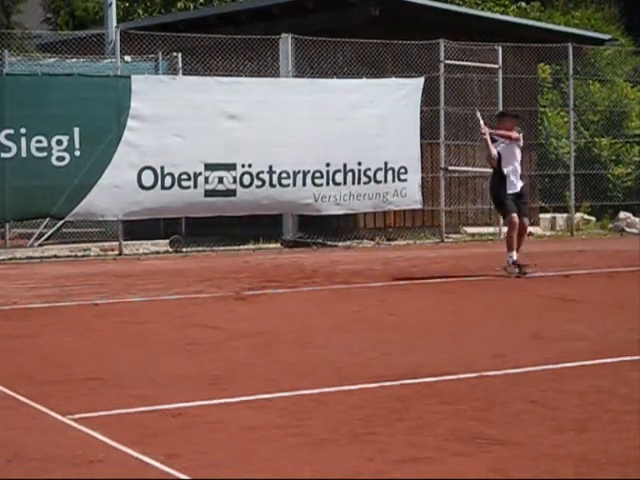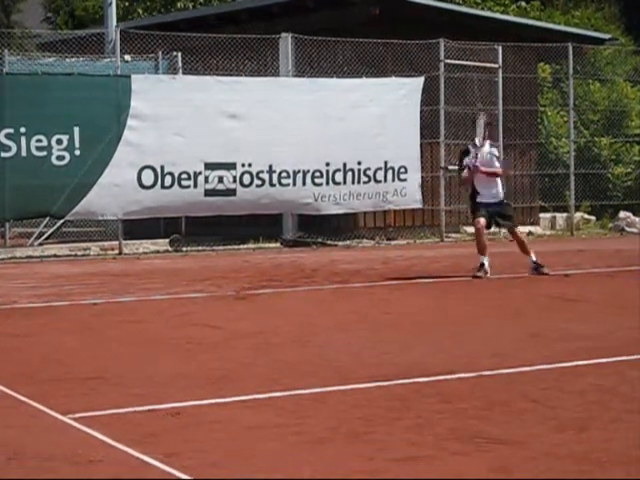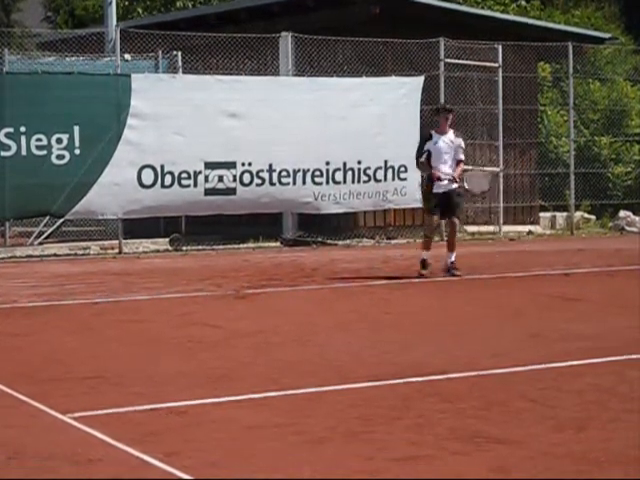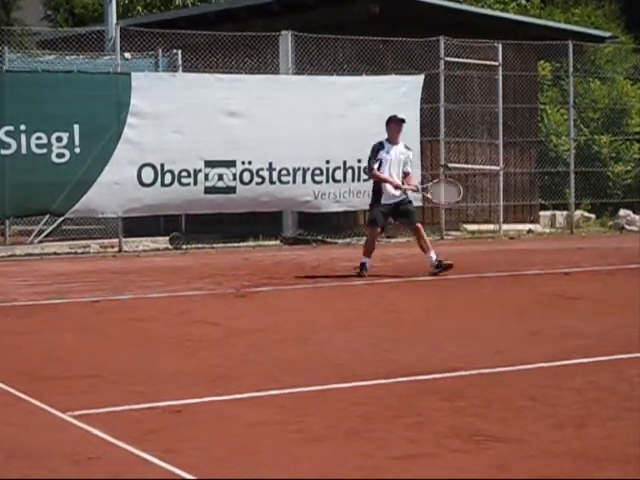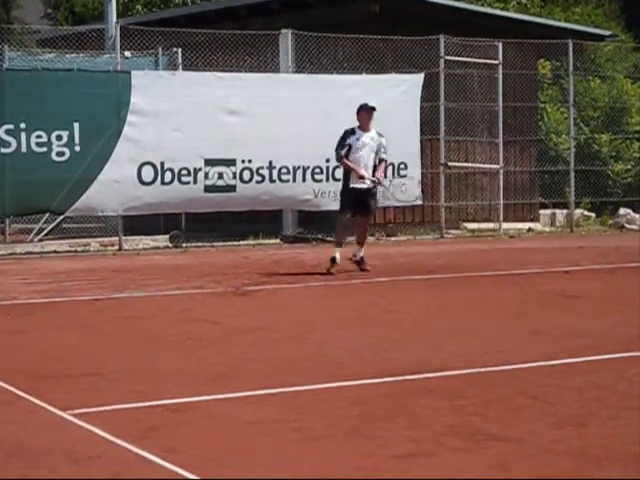
dt=0.3s
person 1, frame 1
left shoulder: (517, 136)
right shoulder: (493, 141)
left elbow: (513, 136)
right elbow: (493, 163)
left wrist: (490, 131)
right wrist: (487, 139)
left hip: (517, 187)
right hip: (501, 189)
left knee: (524, 224)
right knee: (513, 221)
left ankle: (512, 260)
right ankle: (512, 262)
person 1, frame 2
left shoulder: (493, 148)
right shoulder: (466, 154)
left elbow: (499, 172)
right elbow: (464, 180)
left wrist: (482, 170)
right wrist: (470, 175)
left hip: (498, 198)
right hip: (480, 200)
left knee: (514, 231)
right knee: (479, 225)
left ankle: (534, 263)
right ankle: (483, 265)
person 1, frame 3
left shoulder: (457, 138)
right shoulder: (428, 139)
left elbow: (460, 162)
right elbow: (420, 163)
left wrist: (456, 174)
right wrist: (433, 172)
left hip: (452, 188)
right hip: (434, 188)
left knee: (453, 223)
right knee: (431, 222)
left ankle: (450, 262)
right ankle: (424, 260)
person 1, frame 4
left shoulder: (406, 151)
right shoulder: (379, 148)
left elbow: (407, 173)
right elbow: (372, 172)
left wrist: (409, 184)
right wrist: (391, 181)
left hip: (400, 197)
right hip: (381, 198)
left knee: (417, 227)
right knee: (374, 231)
left ankle: (435, 262)
right ankle: (364, 264)
person 1, frame 5
left shoulder: (379, 138)
right shoulder: (349, 134)
left elbow: (382, 160)
right elbow: (340, 157)
left wrist: (379, 173)
right wrist: (356, 169)
left hip: (368, 185)
right hip: (351, 184)
left knee: (365, 221)
right knee: (344, 219)
left ankle: (358, 255)
right ankle: (335, 258)
